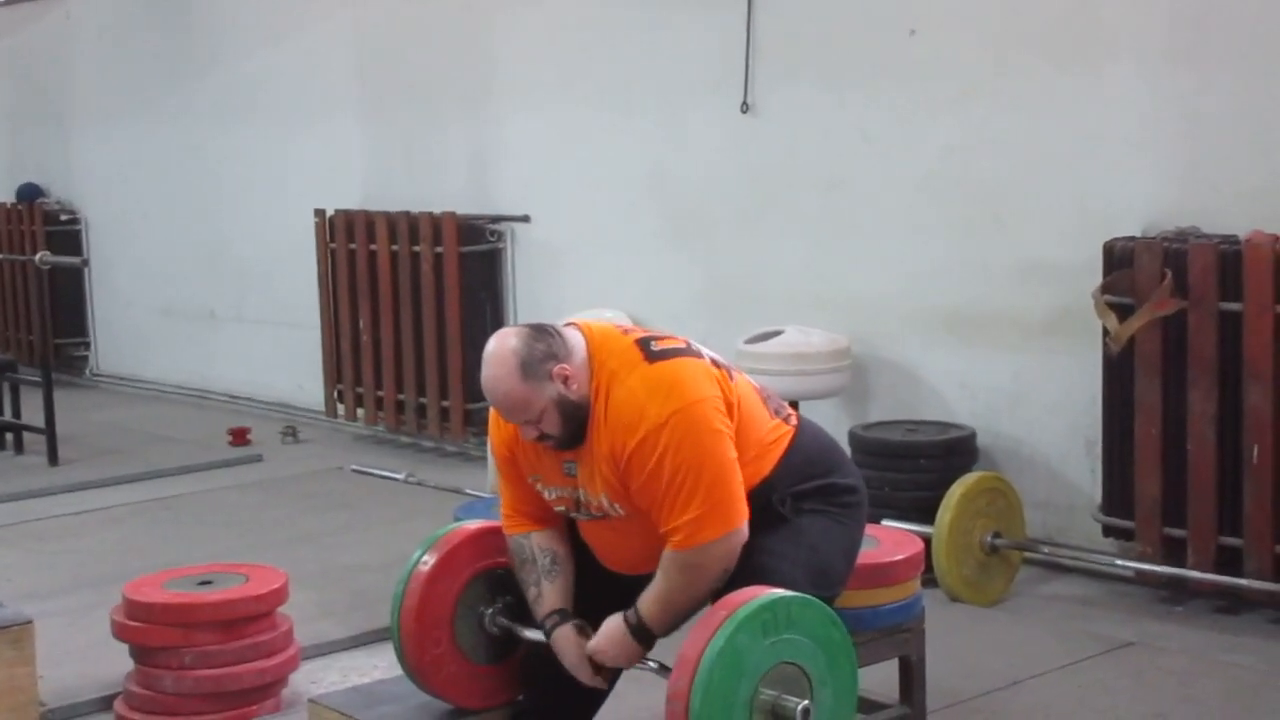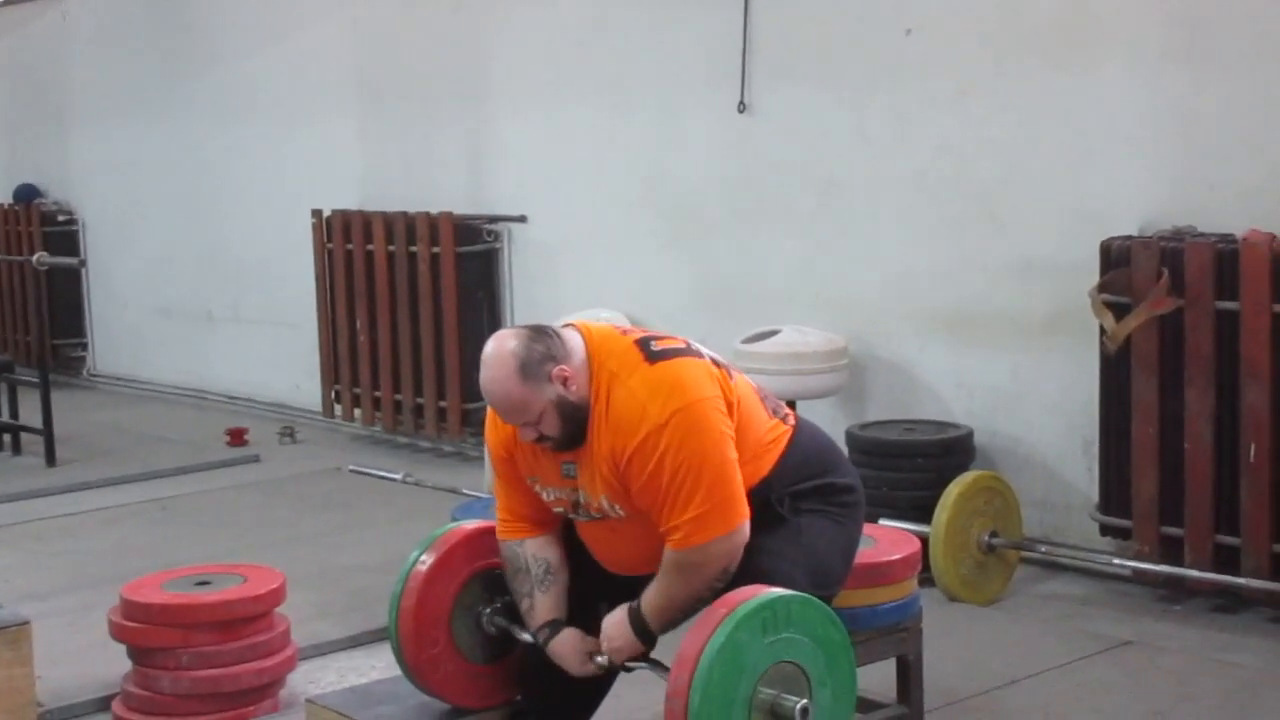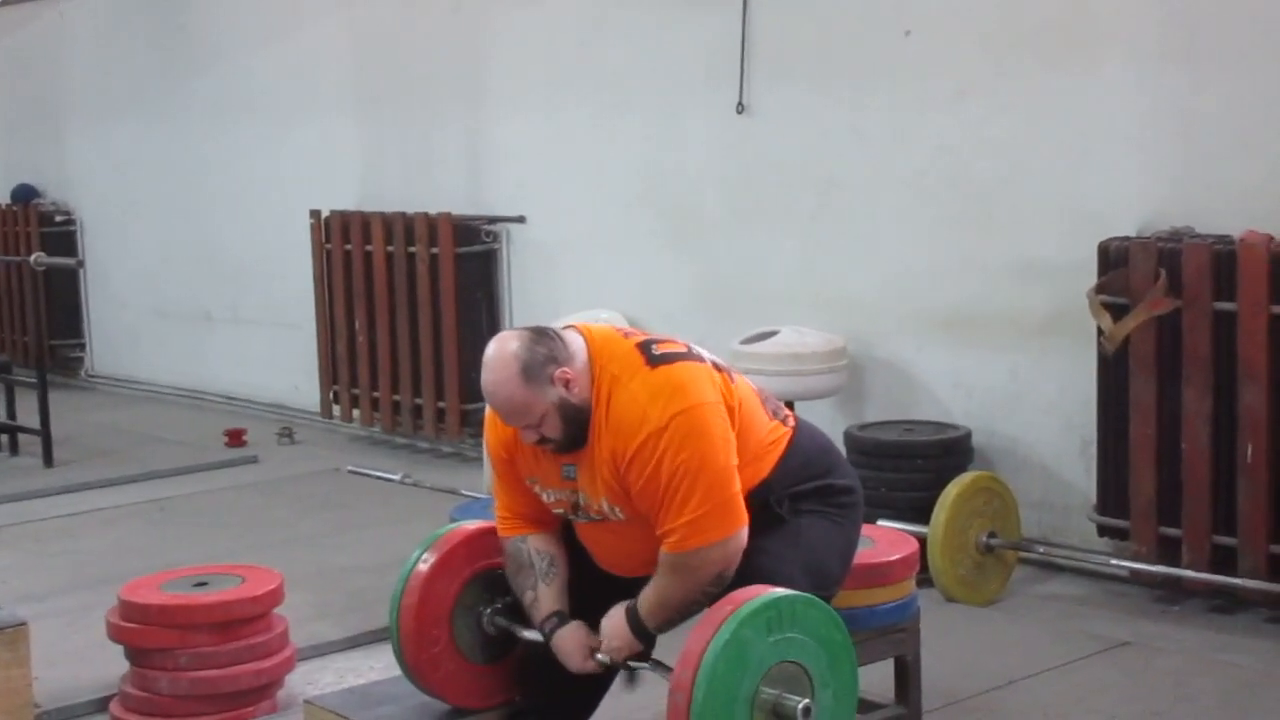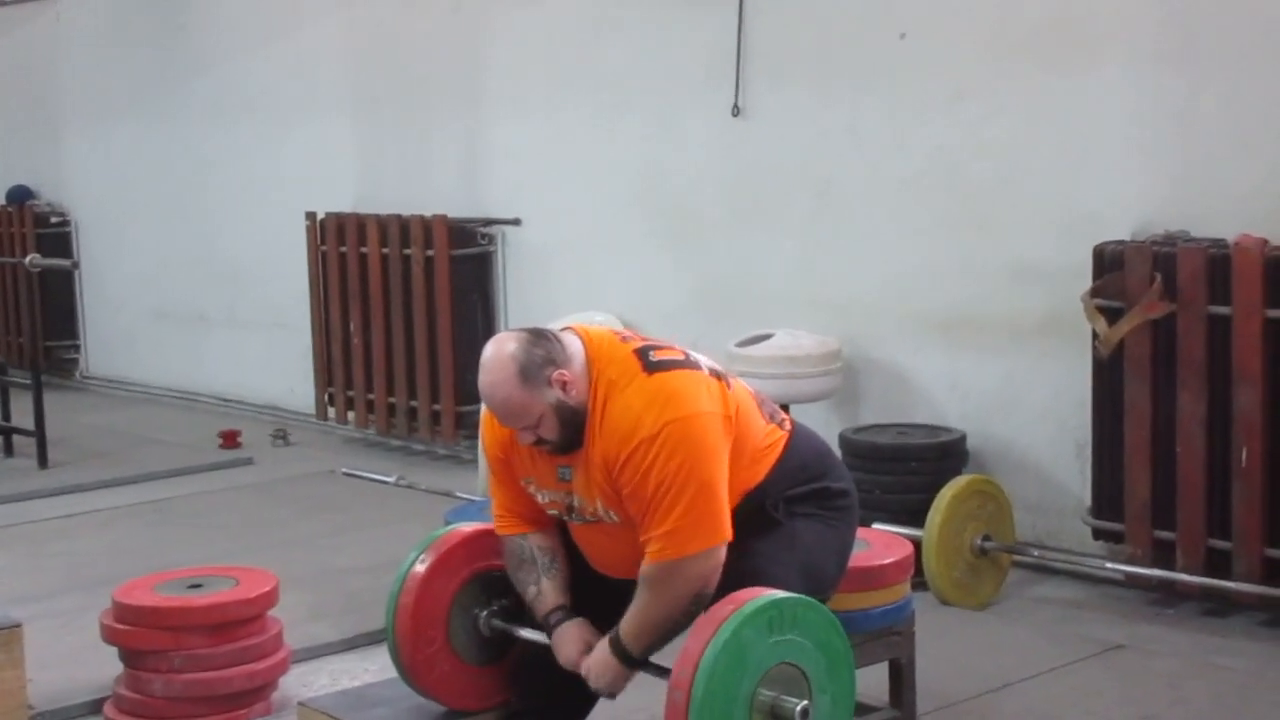
dt=0.2s
person 1, frame 1
left shoulder: (659, 394)
right shoulder: (520, 403)
left elbow: (711, 546)
right elbow: (532, 522)
left wrist: (638, 628)
right wrist: (556, 621)
right knee: (565, 636)
person 1, frame 2
left shoulder: (660, 395)
right shoulder: (517, 404)
left elbow: (713, 546)
right elbow: (526, 527)
left wrist: (641, 622)
right wrist: (550, 629)
right knee: (557, 627)
person 1, frame 3
left shoulder: (661, 397)
right shoulder: (517, 406)
left elbow: (708, 553)
right elbow: (525, 524)
left wrist: (638, 624)
right wrist: (556, 622)
person 1, frame 4
left shoulder: (658, 404)
right shoulder: (514, 406)
left elbow: (684, 570)
right elbow: (523, 522)
left wrist: (622, 654)
right wrist: (559, 617)
right knee: (555, 637)
